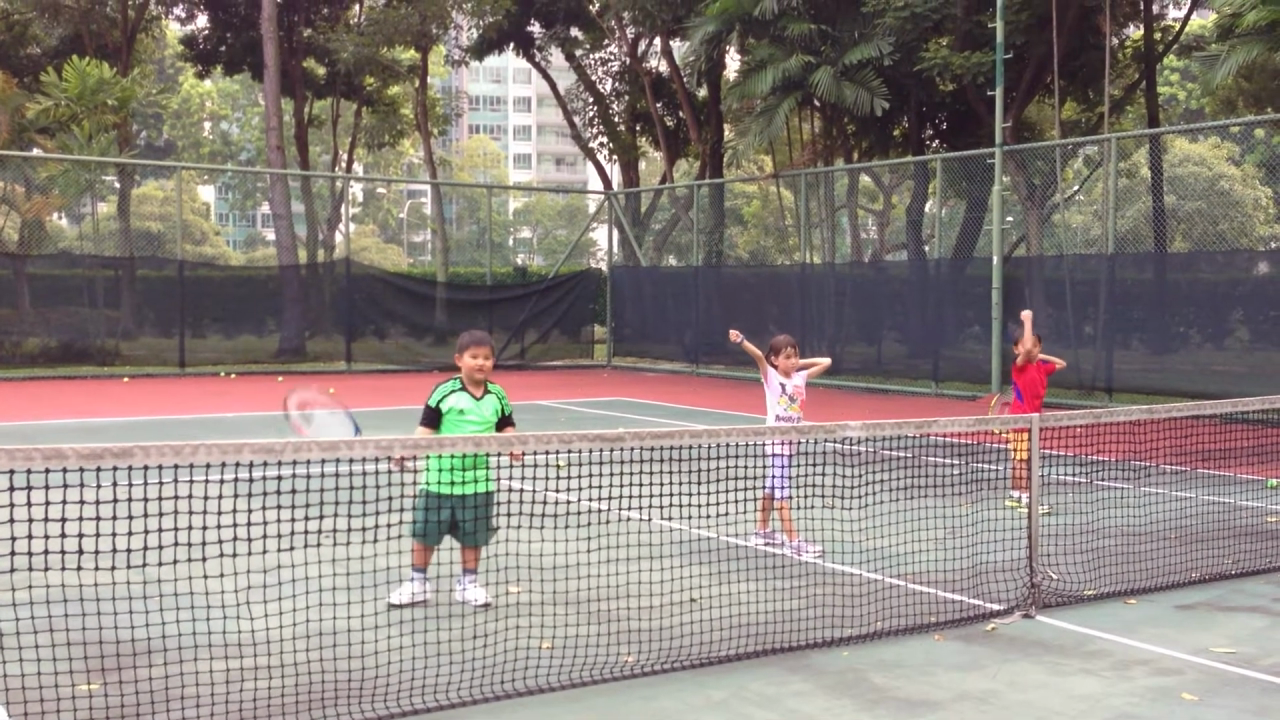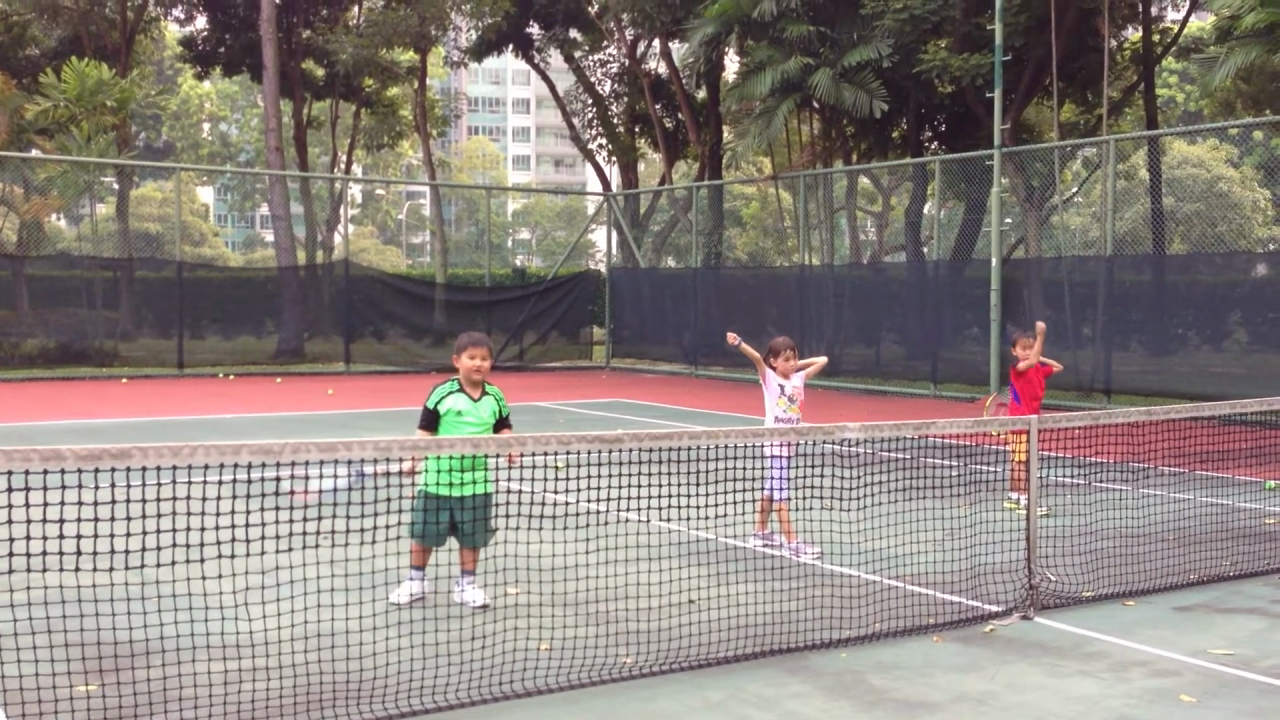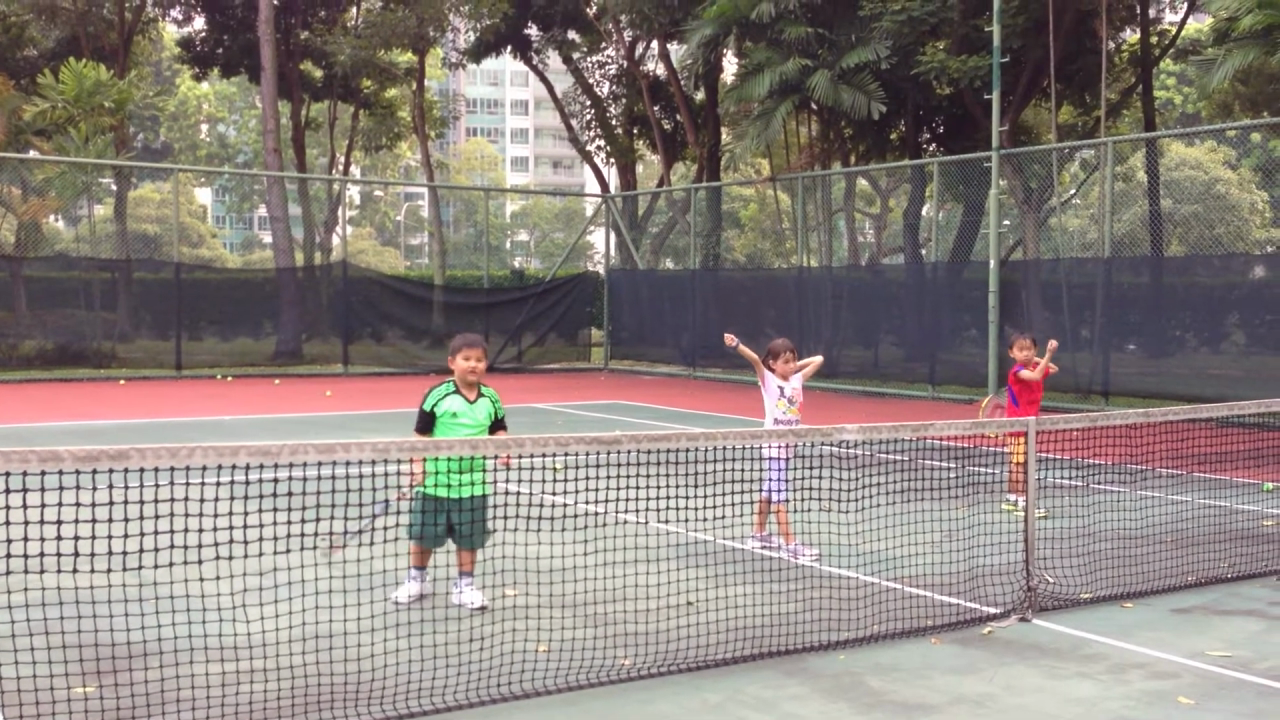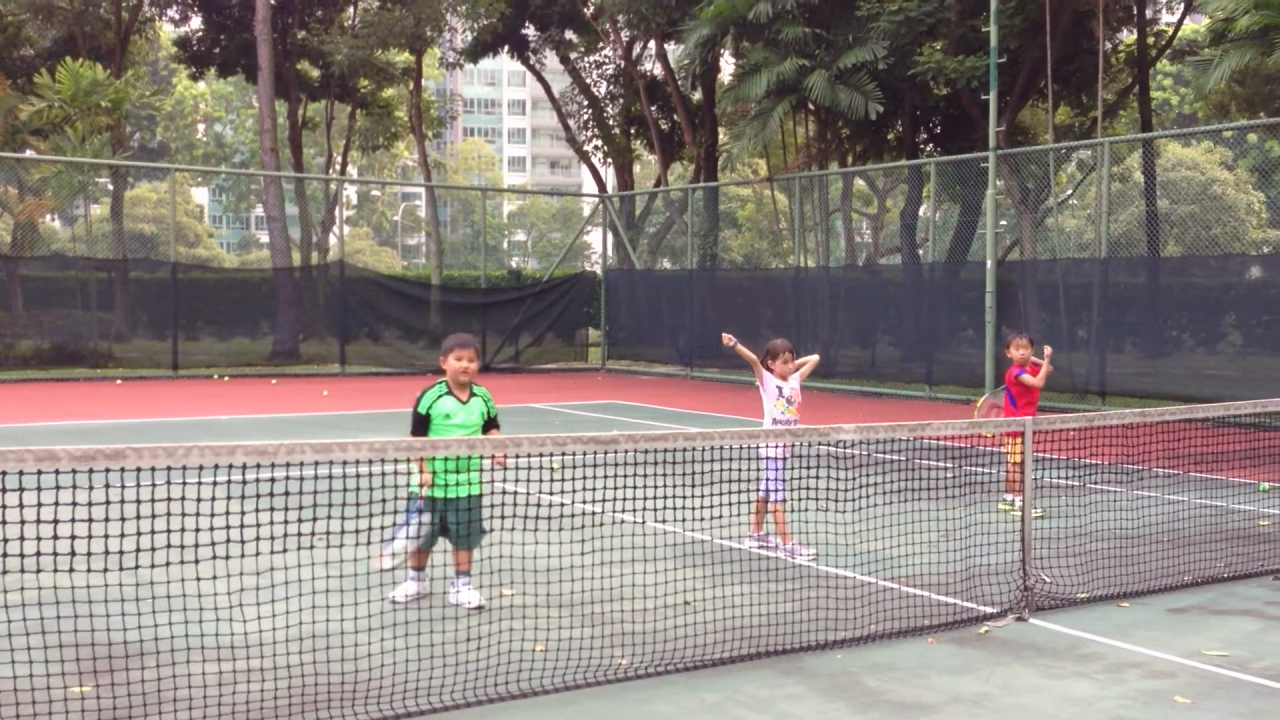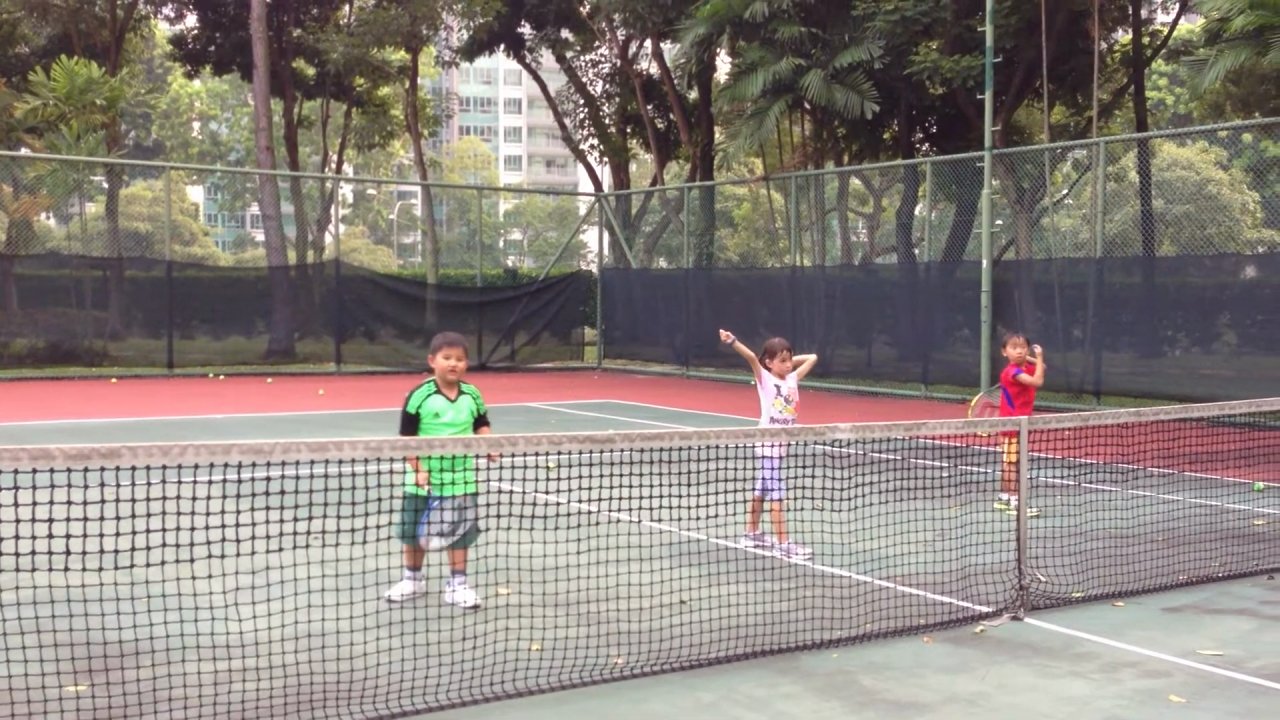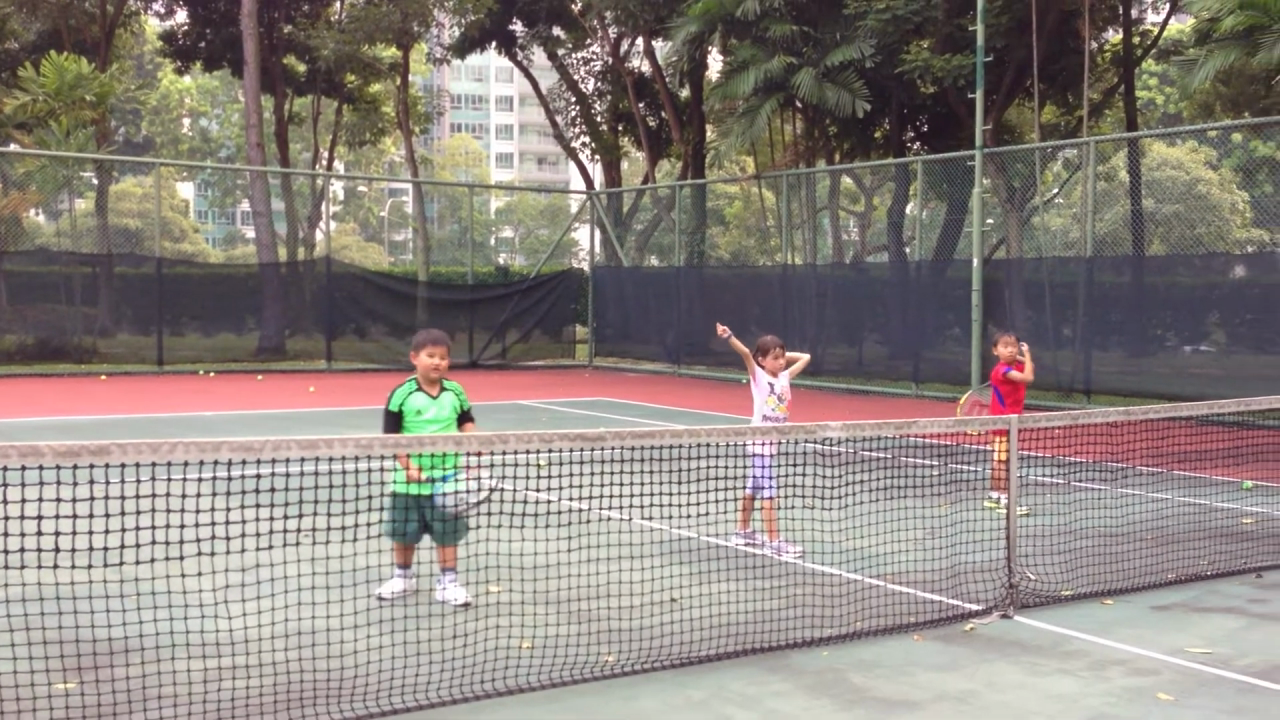
dt=0.1s
person 1, frame 1
left shoulder: (498, 396)
right shoulder: (444, 392)
left elbow: (506, 426)
right elbow: (427, 427)
left hip: (478, 479)
right hip: (440, 477)
left knee: (474, 535)
right knee: (425, 532)
left ankle: (468, 583)
right ankle: (417, 583)
person 1, frame 2
left shoulder: (495, 397)
right shoulder: (442, 394)
left elbow: (503, 428)
right elbow: (426, 430)
right wrist: (413, 457)
left hip: (476, 481)
right hip: (438, 478)
left knee: (472, 537)
right knee: (425, 532)
left ankle: (466, 585)
right ankle: (415, 581)
person 1, frame 3
left shoulder: (491, 398)
right shoulder: (437, 395)
left elbow: (498, 430)
right elbow: (422, 434)
right wrist: (418, 465)
left hip: (472, 482)
right hip: (436, 481)
left knee: (469, 537)
right knee: (423, 533)
left ankle: (465, 586)
right ankle: (417, 580)
person 1, frame 4
left shoulder: (483, 398)
right shoulder: (430, 397)
left elbow: (491, 429)
right elbow: (417, 436)
right wrist: (422, 470)
left hip: (467, 482)
right hip: (432, 482)
left knee: (465, 537)
right knee: (420, 535)
left ankle: (462, 585)
right ankle: (416, 579)
person 1, frame 5
left shoulder: (472, 395)
right shoulder: (419, 397)
left elbow: (482, 426)
right elbow: (407, 436)
right wrist: (417, 469)
left hip: (460, 480)
right hip: (423, 480)
left knee: (459, 535)
right knee: (413, 534)
left ankle: (457, 584)
right ankle: (413, 579)
person 1, frame 6
left shoulder: (455, 392)
right shoulder: (401, 394)
left elbow: (466, 421)
right elbow: (392, 435)
right wrist: (407, 465)
left hip: (446, 477)
right hip: (409, 479)
left knee: (447, 532)
right knee: (403, 533)
left ankle: (448, 582)
right ankle: (403, 577)
person 2, frame 1
left shoulder: (800, 377)
right shoulder: (771, 377)
left elbow: (826, 362)
right elbow: (758, 356)
left wrist: (801, 363)
right wrist: (741, 340)
left hip: (790, 441)
right hip: (777, 441)
left knee: (772, 488)
right knee: (782, 492)
left ankle: (762, 531)
right ankle: (792, 541)
person 2, frame 2
left shoulder: (798, 378)
right shoulder: (770, 378)
left elbow: (823, 360)
right elbow: (757, 359)
left wrist: (800, 364)
right wrist: (739, 343)
left hip: (789, 442)
right hip: (775, 442)
left knee: (771, 490)
right knee: (781, 493)
left ankle: (760, 533)
right ankle: (791, 542)
person 2, frame 3
left shoulder: (797, 380)
right shoulder: (768, 380)
left elbow: (818, 359)
right elbow: (755, 360)
left wrist: (797, 364)
right wrist: (737, 345)
left hip: (787, 444)
right hip: (774, 445)
left knee: (769, 491)
right knee: (780, 495)
left ankle: (758, 535)
right ankle: (789, 544)
person 2, frame 4
left shoulder: (795, 380)
right shoulder: (767, 380)
left elbow: (814, 358)
right elbow: (754, 361)
left wrist: (795, 363)
right wrist: (735, 345)
left hip: (785, 444)
right hip: (772, 444)
left knee: (766, 491)
right knee: (778, 495)
left ankle: (756, 535)
right ankle: (787, 544)
person 2, frame 5
left shoulder: (792, 379)
right shoulder: (764, 379)
left elbow: (812, 358)
right elbow: (752, 358)
left wrist: (792, 359)
right wrist: (733, 341)
left hip: (781, 443)
right hip: (769, 443)
left knee: (762, 490)
right knee: (776, 493)
left ankle: (752, 533)
right ankle: (783, 543)
person 2, frame 6
left shoulder: (785, 377)
right shoulder: (758, 377)
left elbow: (805, 357)
right elbow: (746, 354)
left wrist: (785, 356)
right wrist: (729, 336)
left hip: (772, 441)
right hip: (761, 440)
left knee: (754, 487)
right knee: (768, 491)
left ankle: (743, 532)
right ankle: (774, 541)
person 3, frame 1
left shoulder: (1041, 367)
right shoulder: (1019, 365)
left elbow: (1062, 364)
right elbow: (1026, 349)
left wrist: (1042, 356)
right wrist: (1027, 322)
left knee: (1020, 459)
right knee: (1023, 460)
left ankle: (1015, 495)
right ankle: (1025, 499)
person 3, frame 2
left shoulder: (1040, 369)
right shoulder: (1018, 368)
left elbow: (1058, 367)
right elbow: (1030, 360)
left wrist: (1041, 358)
right wrist: (1040, 336)
left knee: (1019, 461)
right knee: (1022, 461)
left ankle: (1013, 497)
right ankle: (1024, 500)
person 3, frame 3
left shoulder: (1034, 368)
right shoulder: (1017, 371)
left elbow: (1054, 370)
right elbow: (1036, 376)
left wrist: (1038, 360)
right wrist: (1049, 353)
left knee: (1017, 463)
right knee: (1020, 463)
left ankle: (1011, 499)
right ankle: (1022, 502)
person 3, frame 4
left shoulder: (1031, 369)
right shoulder: (1016, 372)
left elbow: (1048, 369)
right elbow: (1039, 383)
left wrist: (1034, 360)
right wrist: (1047, 359)
left knee: (1014, 463)
right knee: (1017, 463)
left ankle: (1008, 498)
right ankle: (1019, 502)
person 3, frame 5
left shoulder: (1025, 368)
right shoulder: (1013, 371)
left elbow: (1041, 369)
right elbow: (1038, 382)
left wrist: (1031, 359)
right wrist: (1040, 357)
left knee: (1009, 462)
right knee: (1013, 462)
left ankle: (1004, 497)
right ankle: (1014, 501)
person 3, frame 6
left shoulder: (1014, 367)
right shoulder: (1003, 370)
left elbow: (1029, 368)
right elbow: (1029, 377)
left wrist: (1020, 357)
right wrist: (1028, 355)
left knee: (999, 461)
right knee: (1002, 461)
left ankle: (994, 496)
right ankle: (1004, 500)
